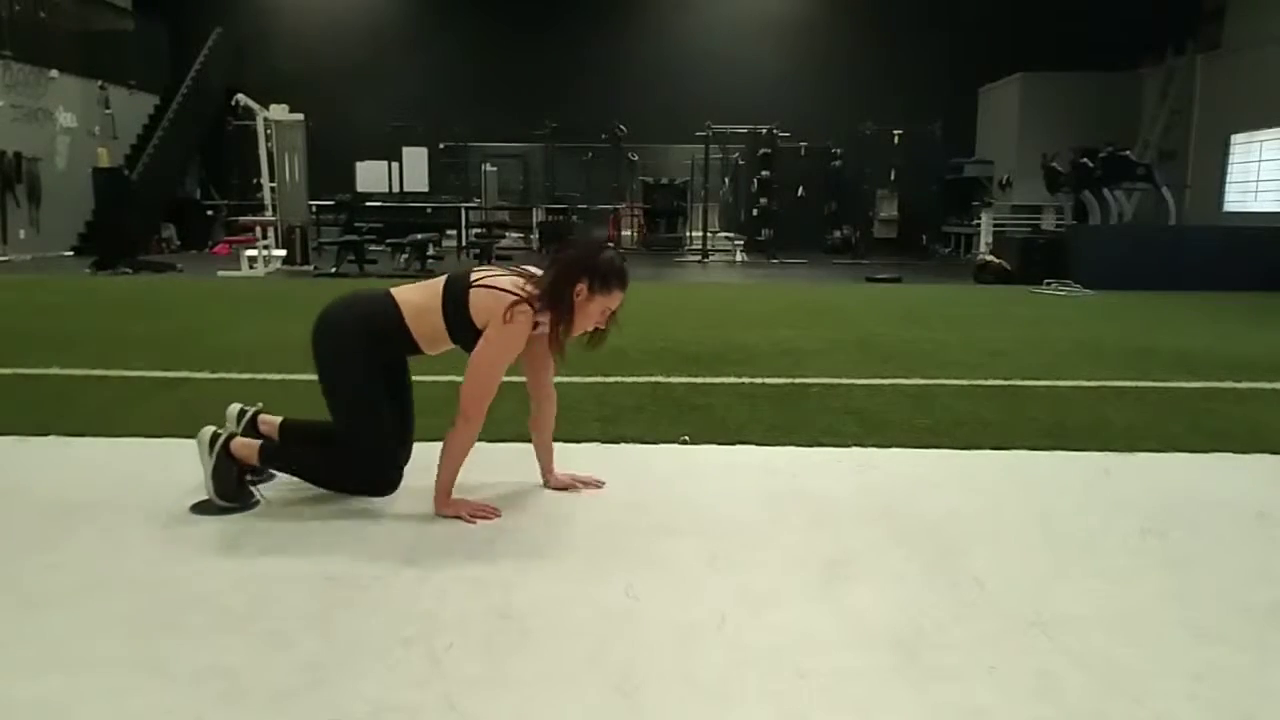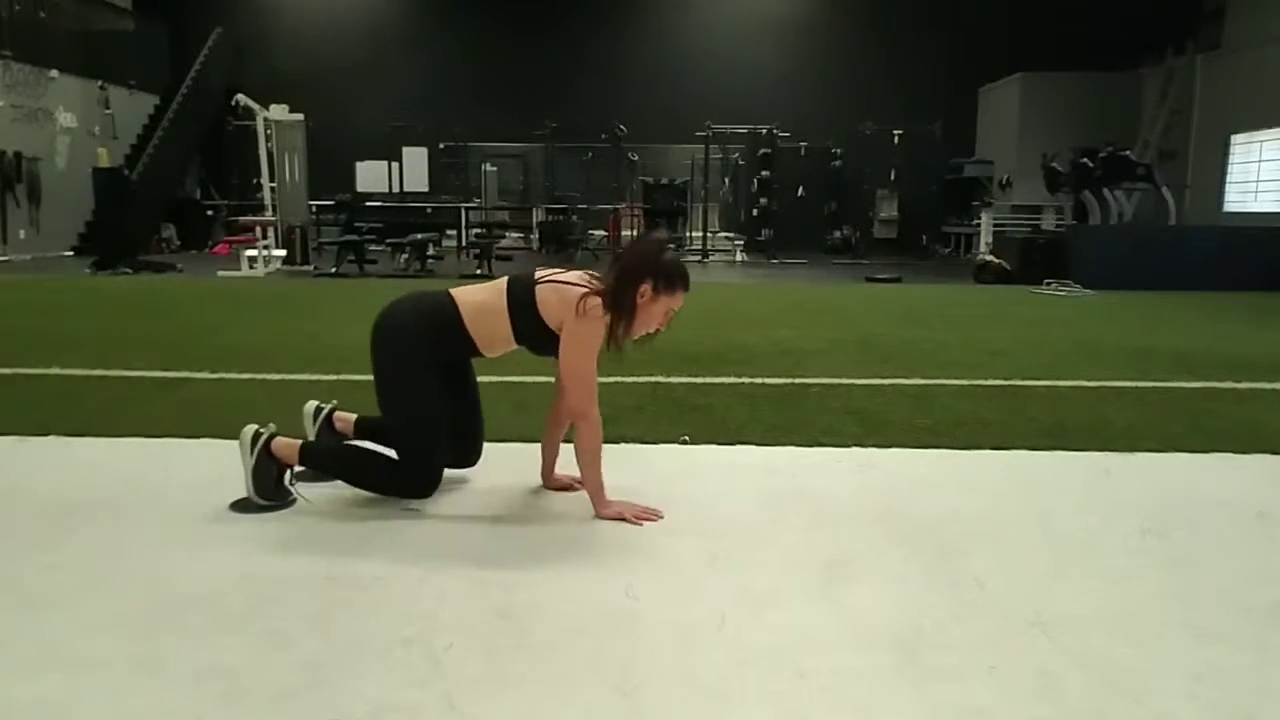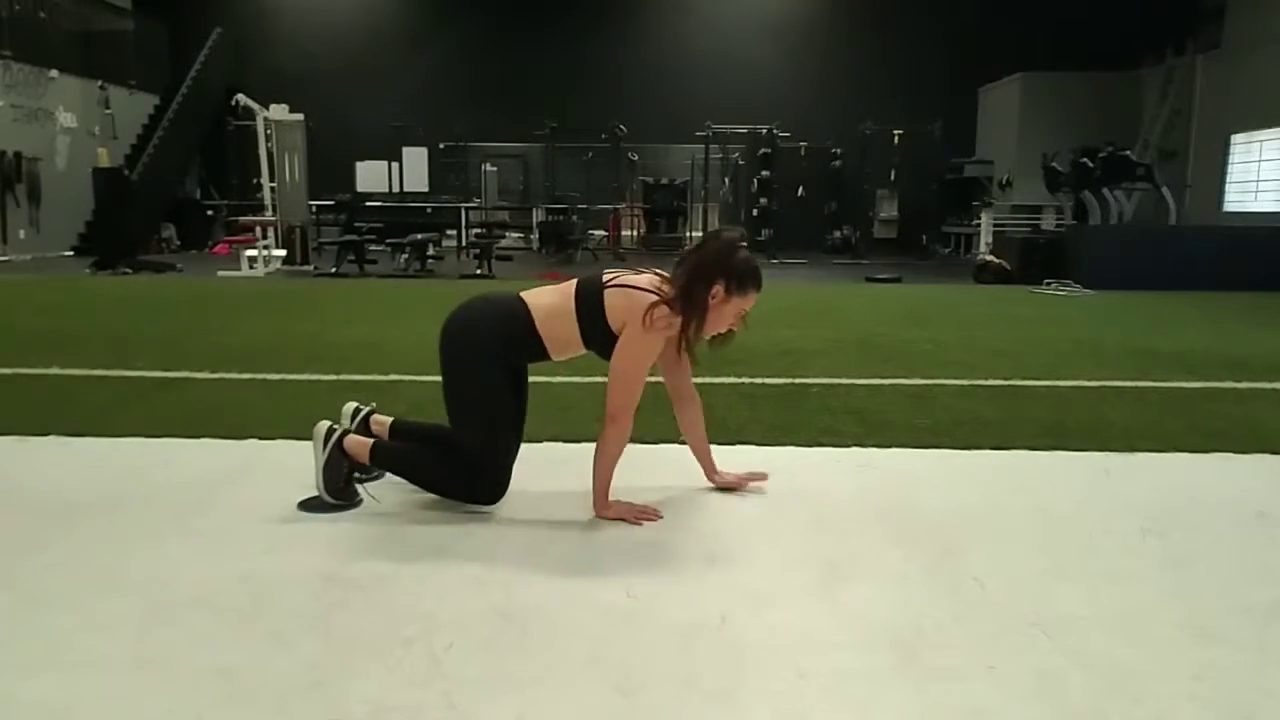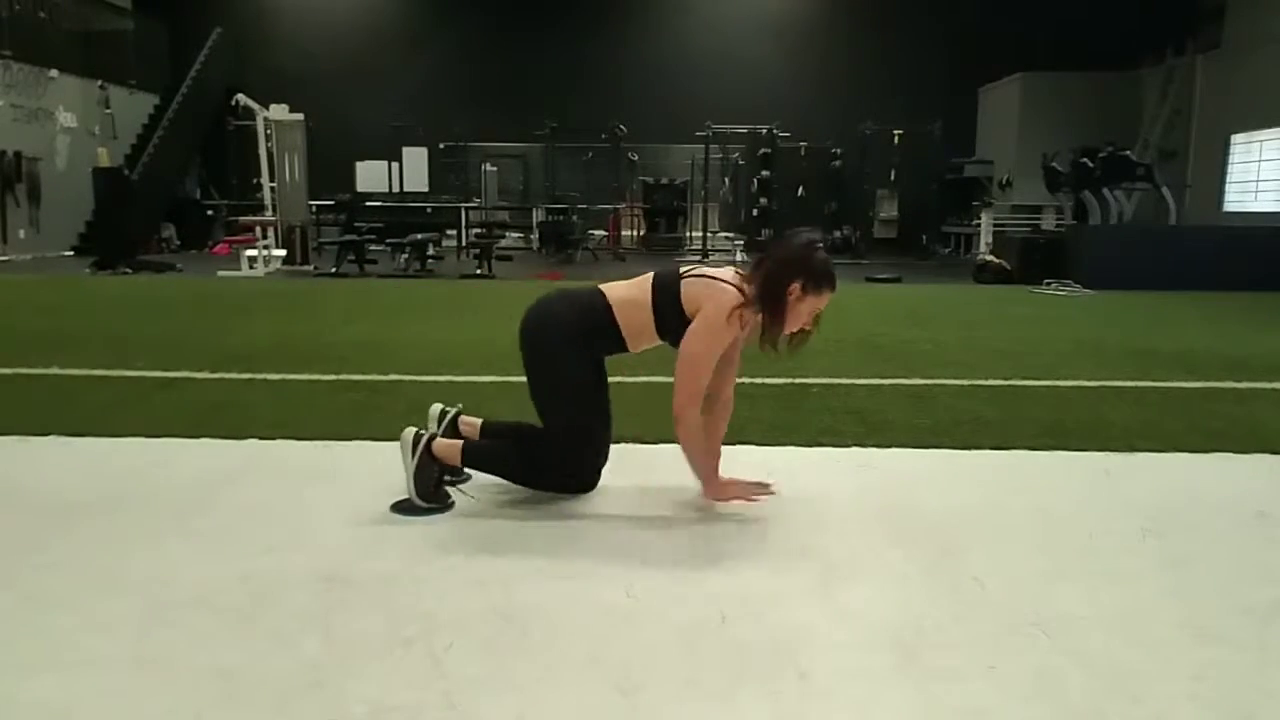
dt=0.2s
person 1, frame 1
left shoulder: (542, 300)
right shoulder: (518, 313)
left elbow: (541, 393)
right elbow: (469, 413)
left wrist: (549, 472)
right wrist: (443, 498)
left hip: (377, 334)
right hip: (349, 334)
left knee: (388, 448)
right knee: (379, 474)
left ankle: (259, 423)
right ankle: (233, 449)
person 1, frame 2
left shoulder: (593, 298)
right shoulder: (589, 310)
left elbow: (567, 397)
right elbow: (584, 413)
left wrist: (550, 472)
right wrist: (600, 500)
left hip: (435, 333)
right hip: (408, 333)
left knee: (464, 451)
right knee: (419, 476)
left ankle: (335, 421)
right ankle: (275, 446)
person 1, frame 3
left shoulder: (671, 297)
right shoulder: (654, 313)
left elbow: (684, 396)
right elbow: (618, 415)
left wrist: (713, 473)
right wrist: (601, 500)
left hip: (498, 336)
right hip: (476, 336)
left knee: (488, 449)
right knee: (483, 482)
left ankle: (371, 423)
right ankle: (344, 445)
person 1, frame 4
left shoulder: (737, 296)
right shoulder: (727, 307)
left elbow: (718, 391)
right elbow: (684, 406)
left wrist: (712, 472)
right wrist: (709, 481)
left hip: (569, 326)
right hip: (555, 330)
left knee: (580, 445)
right knee: (579, 474)
left ankle: (458, 425)
right ankle: (437, 451)
